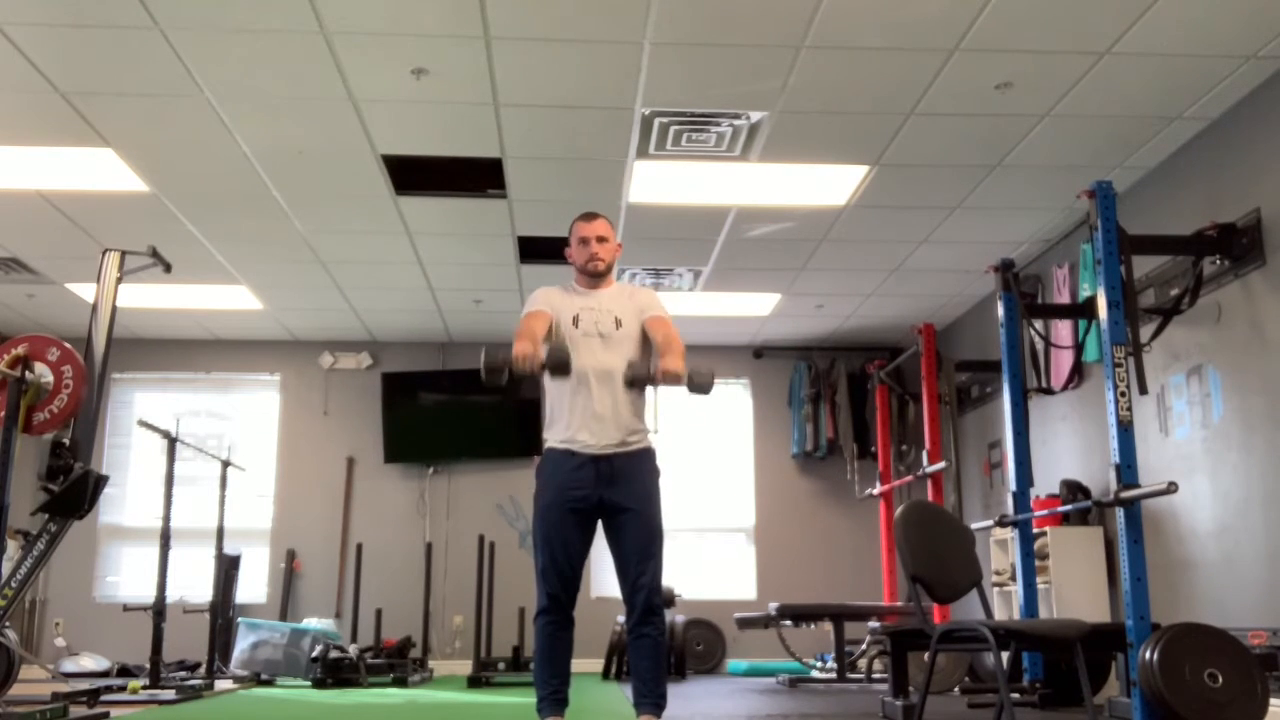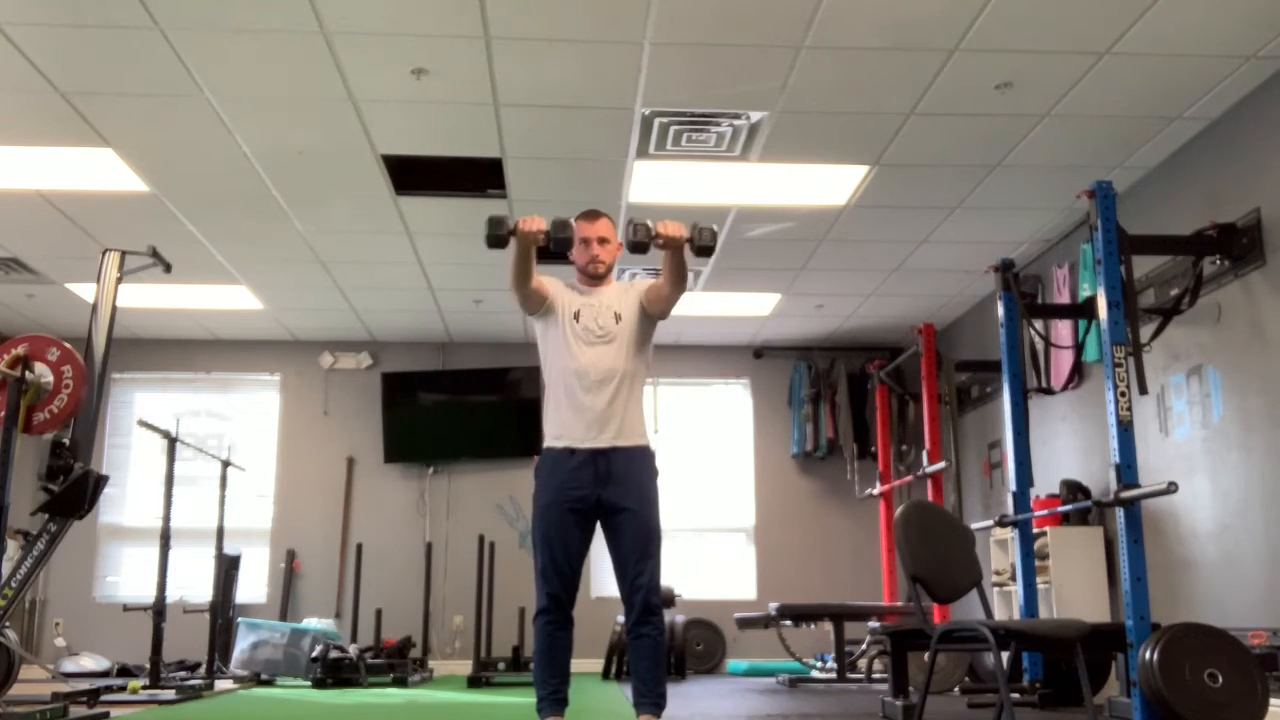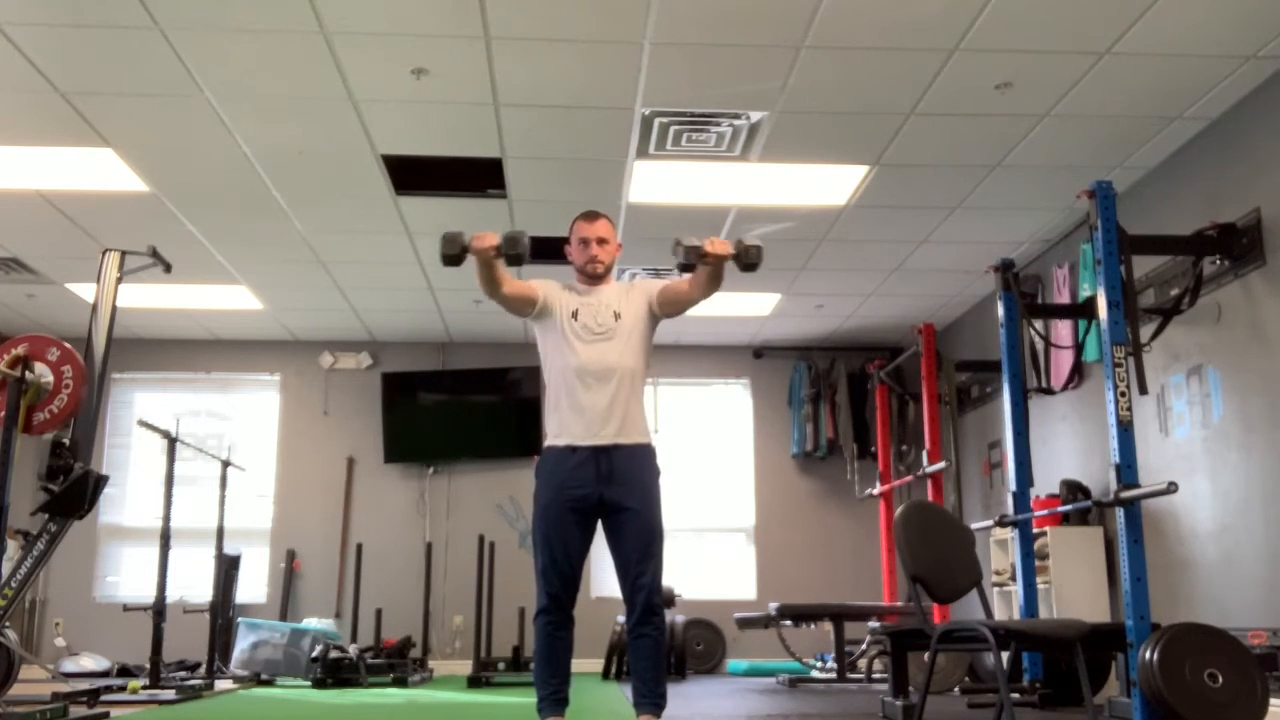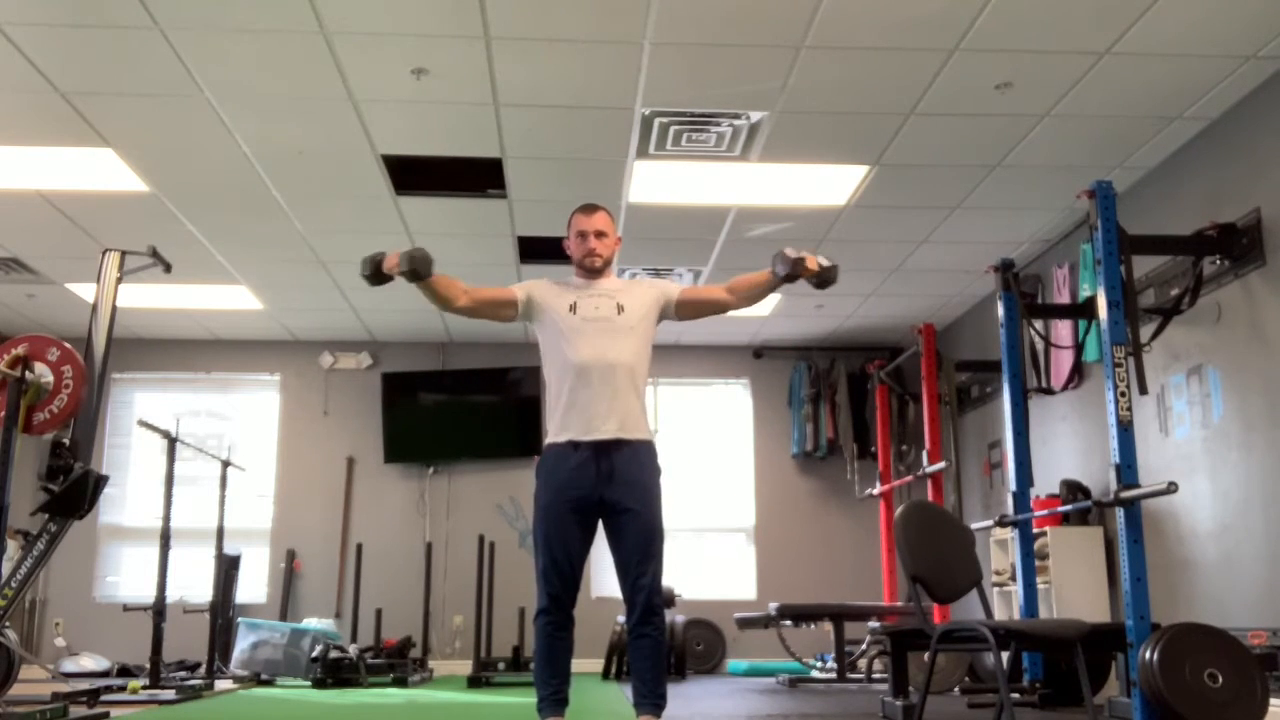
dt=0.3s
person 1, frame 1
left shoulder: (640, 299)
right shoulder: (551, 300)
left elbow: (664, 334)
right elbow: (531, 329)
left wrist: (674, 359)
right wrist: (524, 347)
left hip: (631, 463)
right hip: (565, 464)
left knee: (644, 597)
right knee: (555, 598)
person 1, frame 2
left shoulder: (638, 296)
right shoulder: (551, 296)
left elbow: (672, 289)
right elbow: (522, 283)
left wrist: (675, 252)
right wrist: (525, 247)
left hip: (629, 461)
right hip: (563, 462)
left knee: (643, 596)
right knee: (554, 598)
person 1, frame 3
left shoulder: (641, 297)
right shoulder: (549, 298)
left elbow: (696, 289)
right elbow: (499, 289)
left wrist: (715, 264)
right wrist: (485, 259)
left hip: (631, 459)
right hip: (564, 461)
left knee: (644, 596)
right knee: (555, 597)
person 1, frame 4
left shoulder: (647, 294)
right shoulder: (543, 295)
left elbow: (725, 295)
right elbow: (463, 299)
left wrist: (782, 275)
right wrist: (419, 274)
left hip: (632, 457)
right hip: (564, 459)
left knee: (644, 596)
right knee: (555, 598)
